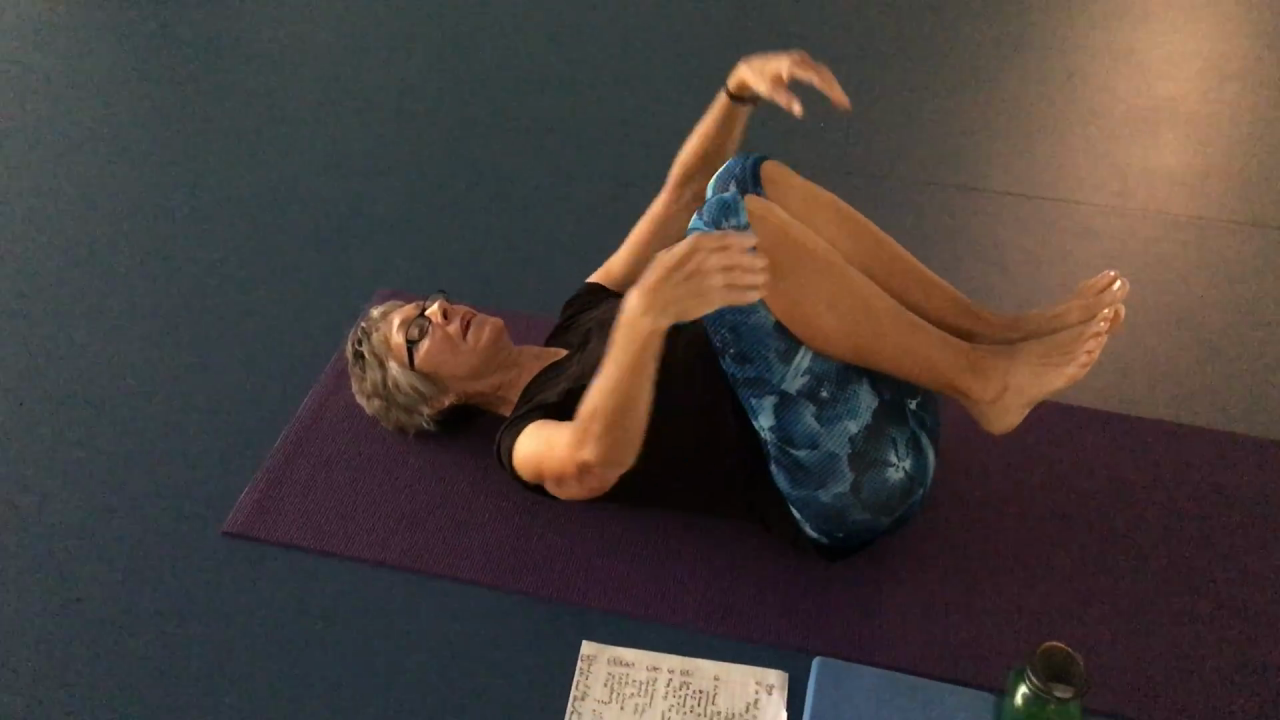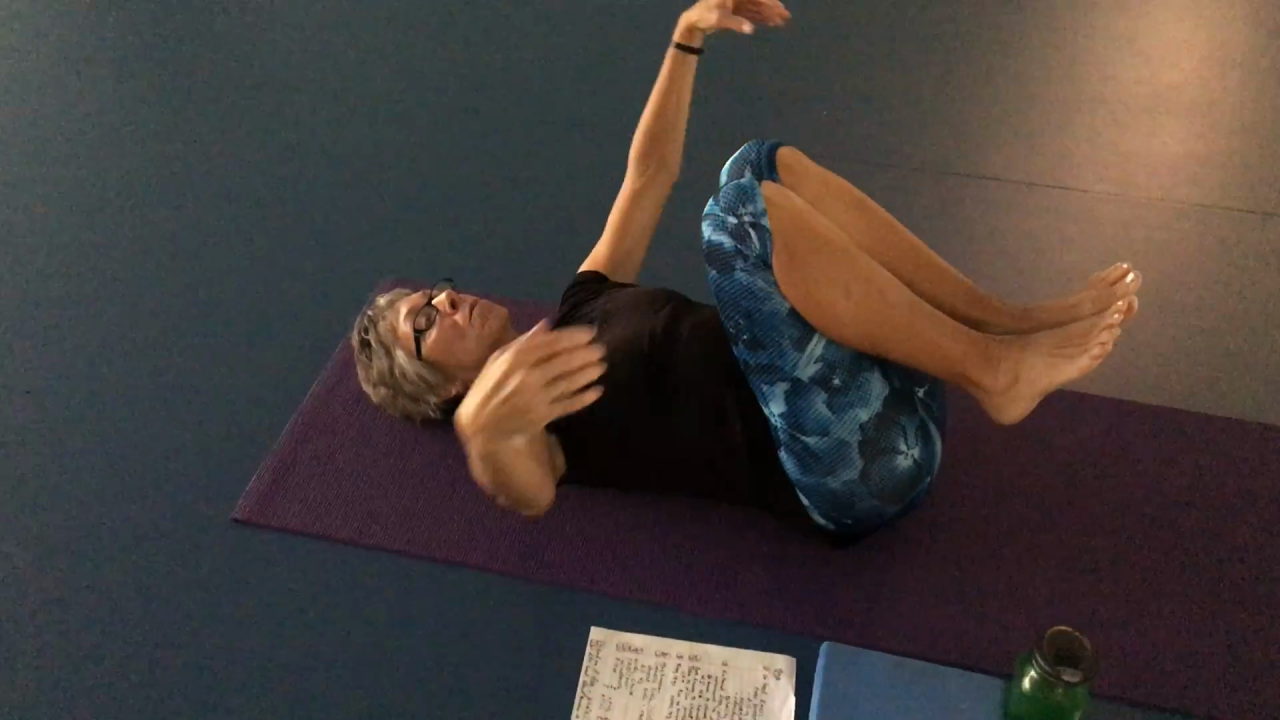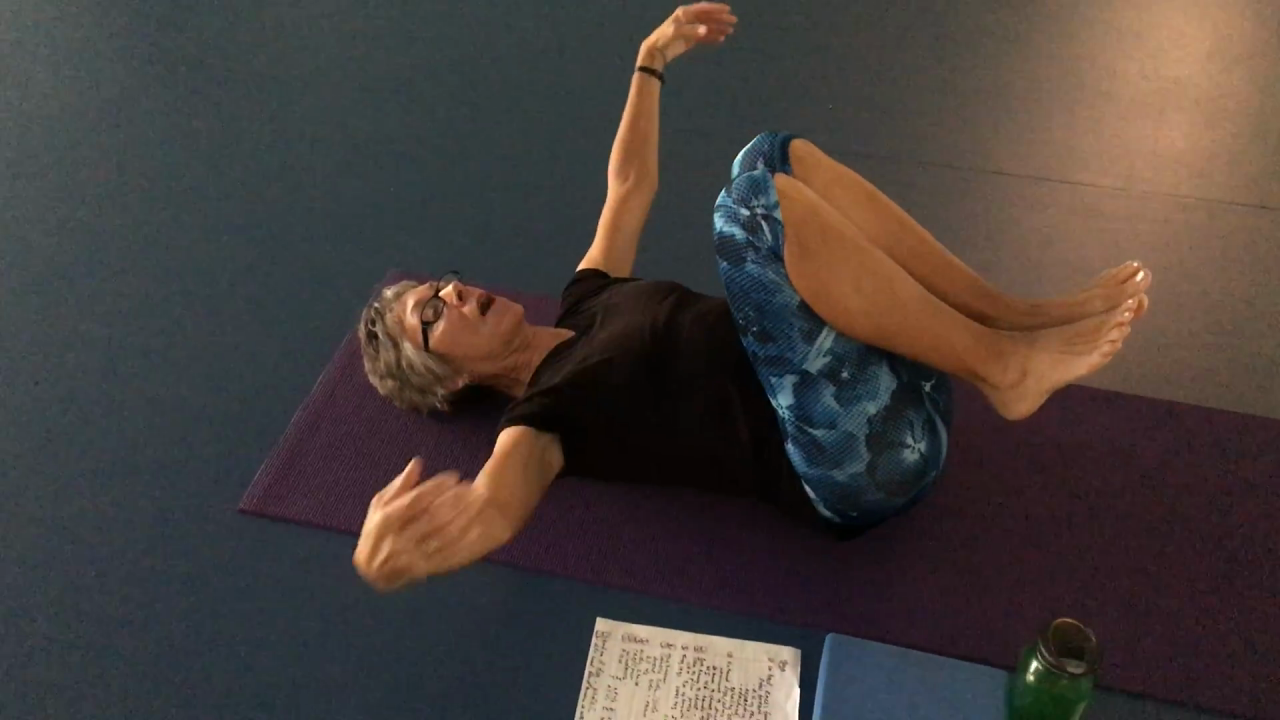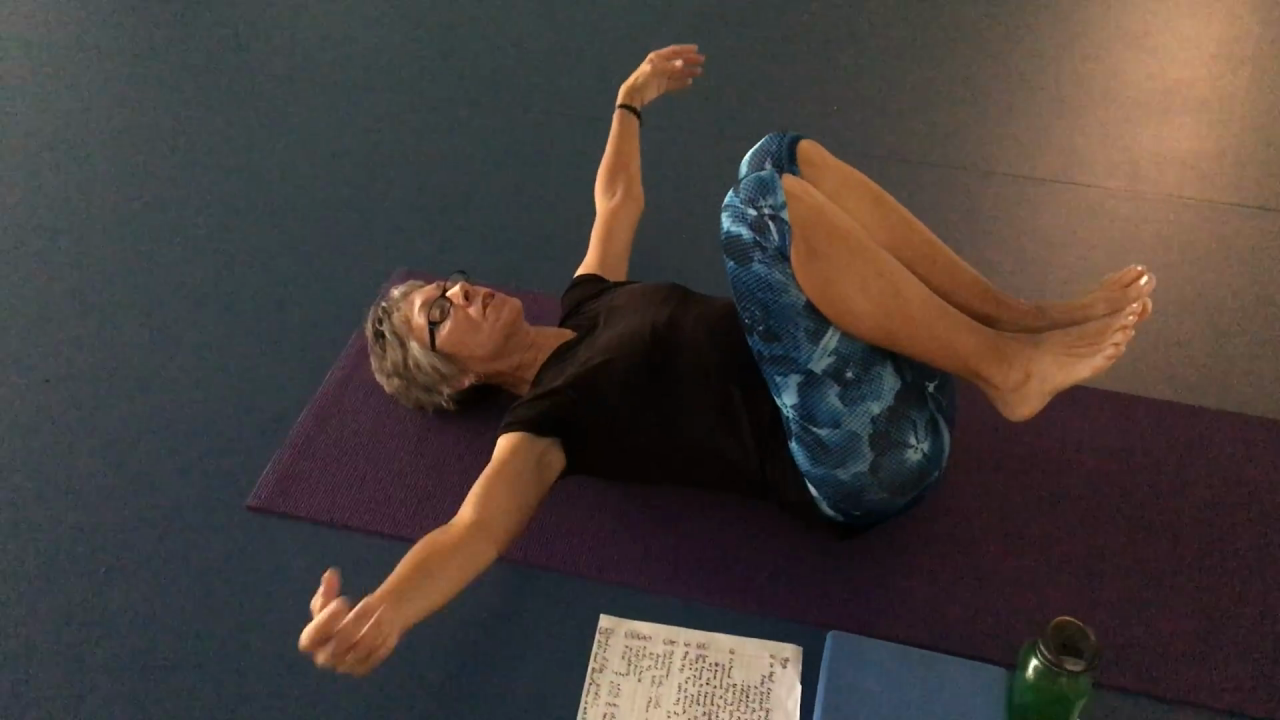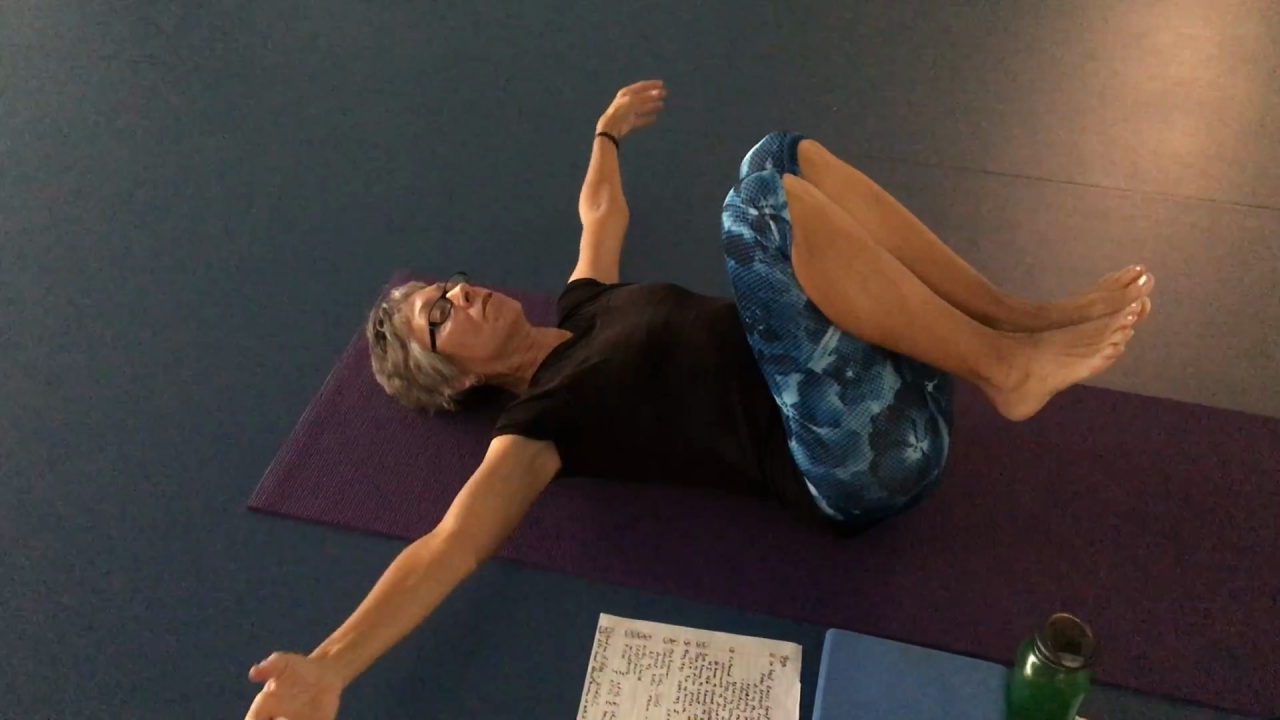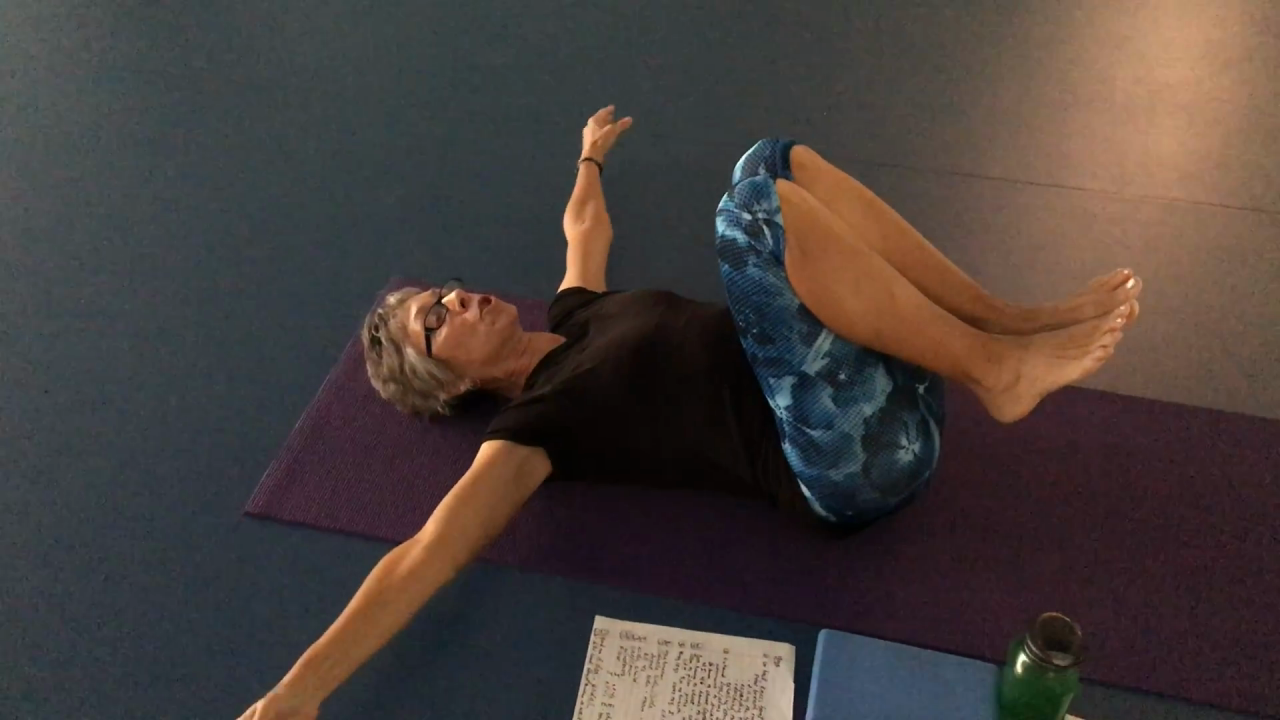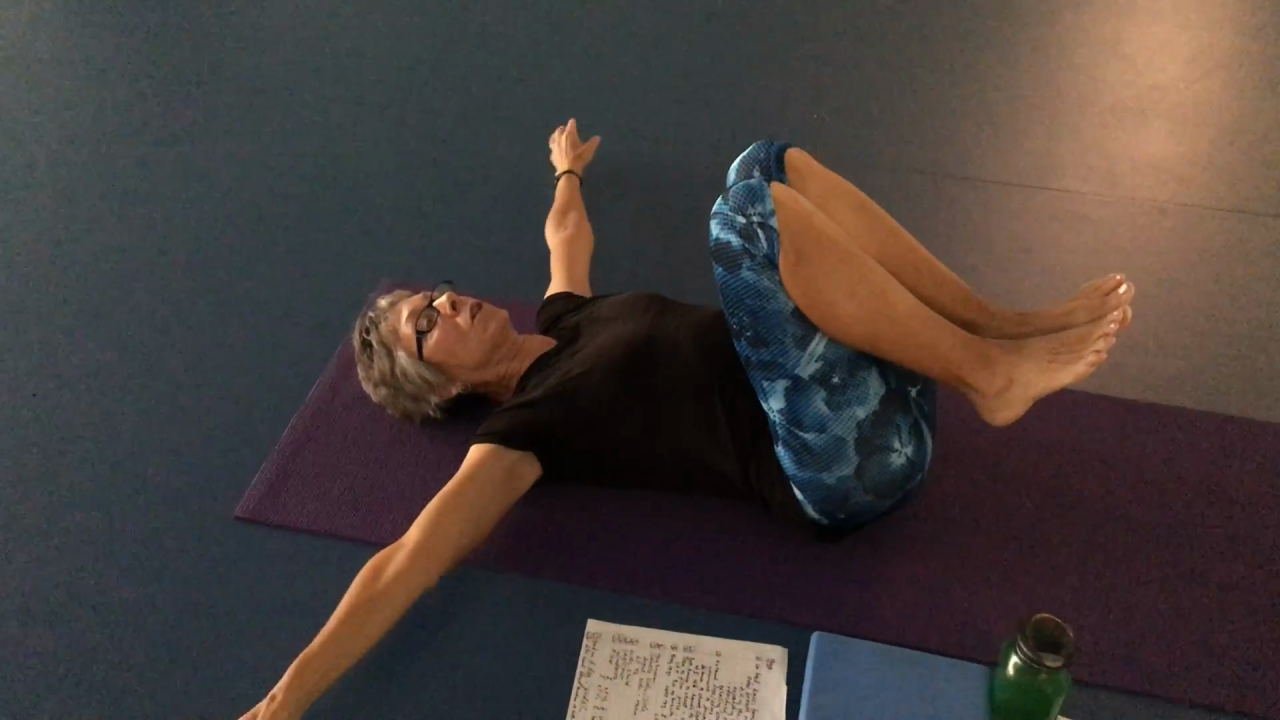
dt=0.3s
person 1, frame 1
left shoulder: (582, 319)
right shoulder: (530, 442)
left elbow: (683, 190)
right elbow: (598, 458)
left wrist: (742, 84)
right wrist: (644, 313)
left hip: (882, 416)
right hip: (848, 485)
left knee: (743, 185)
right knee: (732, 224)
left ankle: (996, 334)
right ankle: (984, 381)
person 1, frame 2
left shoulder: (584, 305)
right shoulder: (537, 417)
left elbow: (650, 174)
right elbow: (526, 489)
right wrist: (486, 428)
left hip: (890, 407)
right hip: (856, 471)
left knee: (763, 168)
right knee: (745, 214)
left ankle: (1007, 324)
right ankle: (994, 372)
person 1, frame 3
left shoulder: (586, 306)
right shoulder: (538, 419)
left elbow: (630, 184)
right elbow: (491, 509)
right wrist: (393, 546)
left hip: (893, 395)
right hip: (858, 460)
left knee: (775, 161)
right knee: (757, 206)
left ankle: (1014, 318)
right ankle: (1003, 368)
person 1, frame 4
left shoulder: (587, 302)
right shoulder: (542, 423)
left elbow: (618, 198)
right elbow: (473, 530)
left wrist: (633, 97)
right wrist: (372, 617)
left hip: (898, 405)
right hip: (857, 464)
left knee: (784, 158)
right knee: (764, 206)
left ankle: (1017, 325)
right ankle: (1006, 369)
person 1, frame 5
left shoulder: (582, 309)
right shoulder: (538, 422)
left elbow: (602, 212)
right elbow: (449, 545)
left wrist: (610, 129)
left hip: (889, 396)
right hip: (856, 458)
left knee: (783, 161)
right knee: (766, 208)
left ankle: (1020, 319)
right ankle: (1003, 368)
person 1, frame 6
left shoulder: (574, 313)
right shoulder: (531, 426)
left elbow: (588, 225)
right elbow: (424, 558)
left hip: (882, 403)
right hip: (851, 462)
left knee: (774, 166)
right knee: (758, 216)
left ankle: (1012, 322)
right ankle: (998, 369)
person 1, frame 7
left shoulder: (563, 320)
right shoulder: (520, 430)
left elbow: (567, 233)
right elbow: (406, 562)
left hip: (876, 399)
right hip: (840, 464)
left knee: (768, 170)
right knee: (753, 216)
left ankle: (1004, 326)
right ankle: (990, 374)
